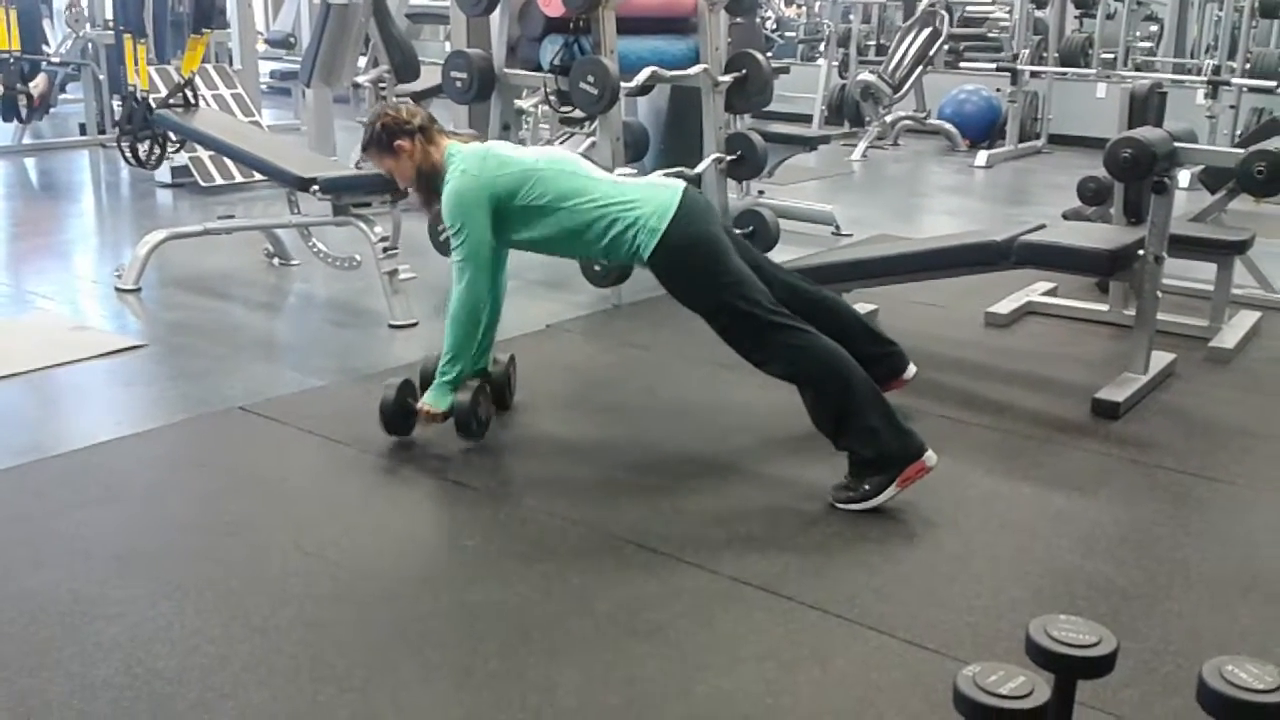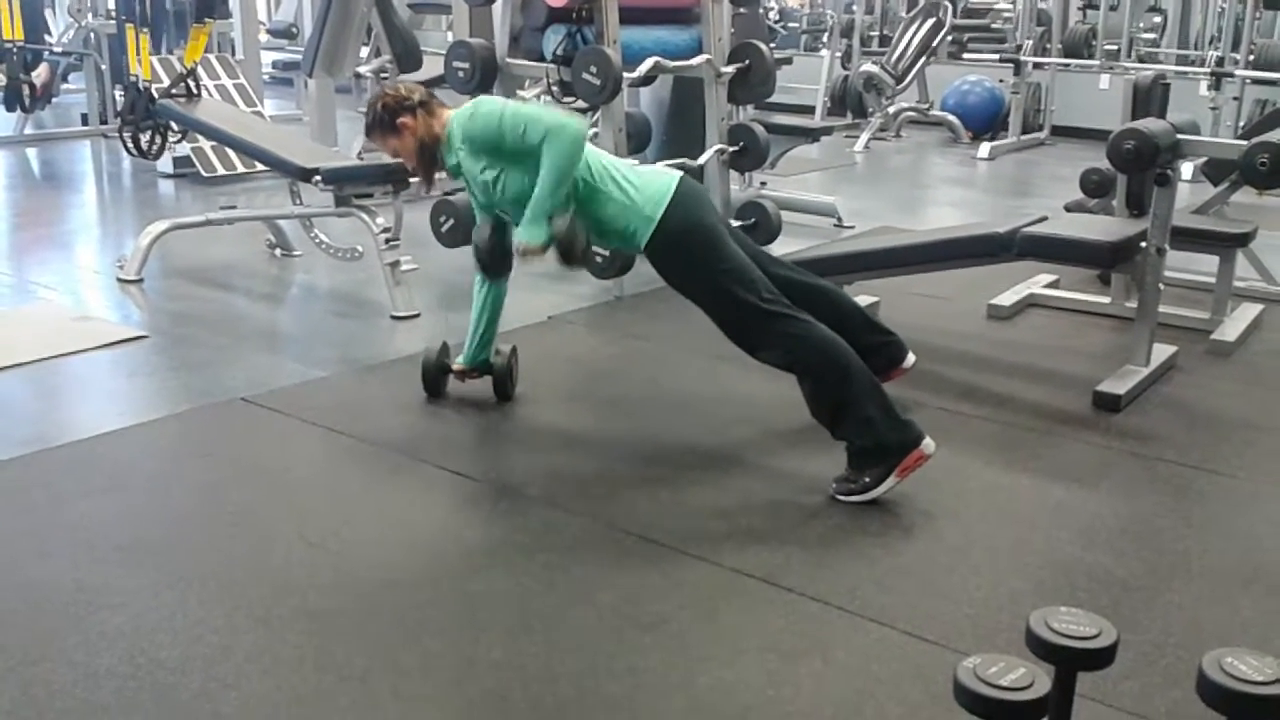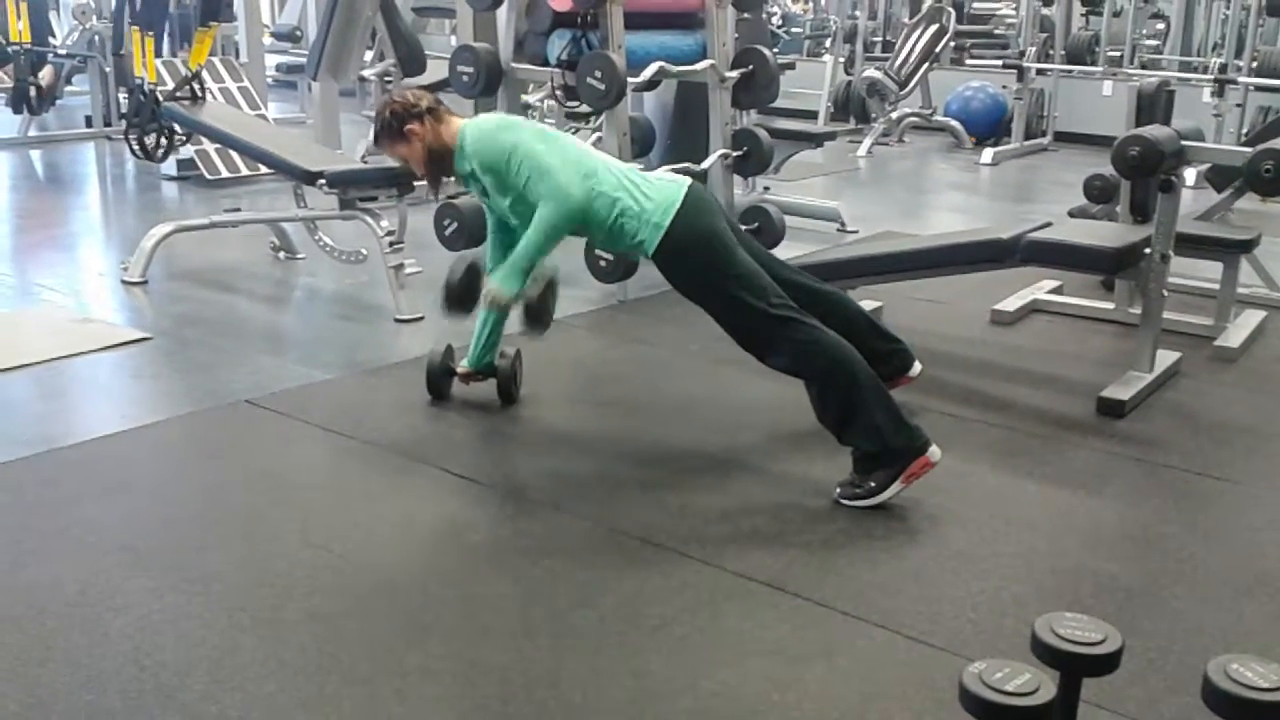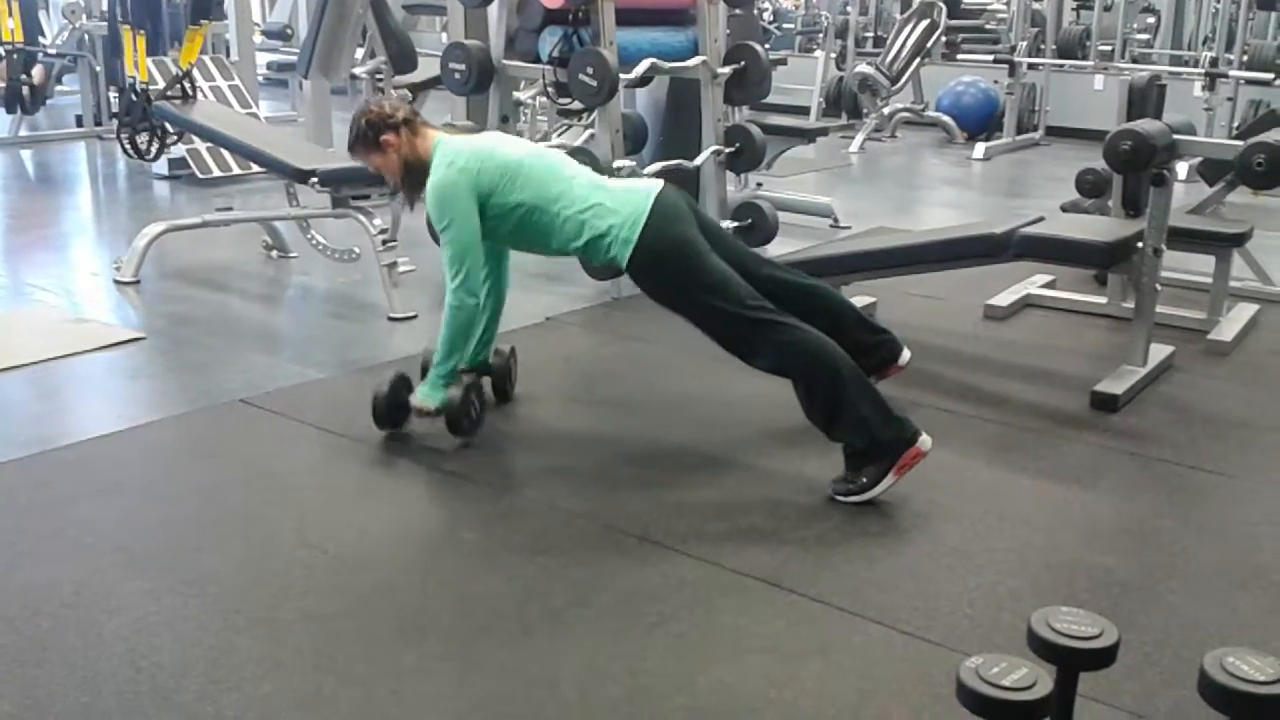
dt=0.4s
person 1, frame 1
left shoulder: (462, 184)
right shoulder: (482, 160)
left elbow: (471, 288)
right elbow: (493, 274)
left wrist: (445, 385)
right wrist: (477, 364)
left hip: (664, 233)
right hip: (673, 204)
left knee: (776, 334)
right knee: (782, 292)
left ankle: (891, 456)
right ankle: (884, 365)
person 1, frame 2
left shoulder: (473, 123)
right shoulder: (470, 162)
left elbow: (569, 130)
left wrist: (537, 224)
right wrist: (475, 354)
left hip: (661, 216)
right hip: (668, 205)
left knee: (773, 324)
right knee: (778, 284)
left ankle: (890, 446)
right ankle: (884, 355)
person 1, frame 3
left shoulder: (486, 137)
right shoulder: (479, 169)
left elbow: (569, 195)
right elbow: (500, 255)
left wrist: (512, 278)
right wrist: (480, 357)
left hip: (669, 221)
right hip: (675, 209)
left knee: (782, 329)
right knee: (788, 288)
left ankle: (896, 451)
right ankle: (890, 362)
person 1, frame 4
left shoulder: (446, 181)
right shoulder: (473, 148)
left elbow: (466, 290)
right elbow: (492, 268)
left wrist: (437, 383)
right wrist: (477, 356)
left hip: (643, 237)
right hip: (655, 203)
left knee: (764, 330)
right knee: (772, 285)
left ankle: (886, 443)
right ankle: (879, 353)
